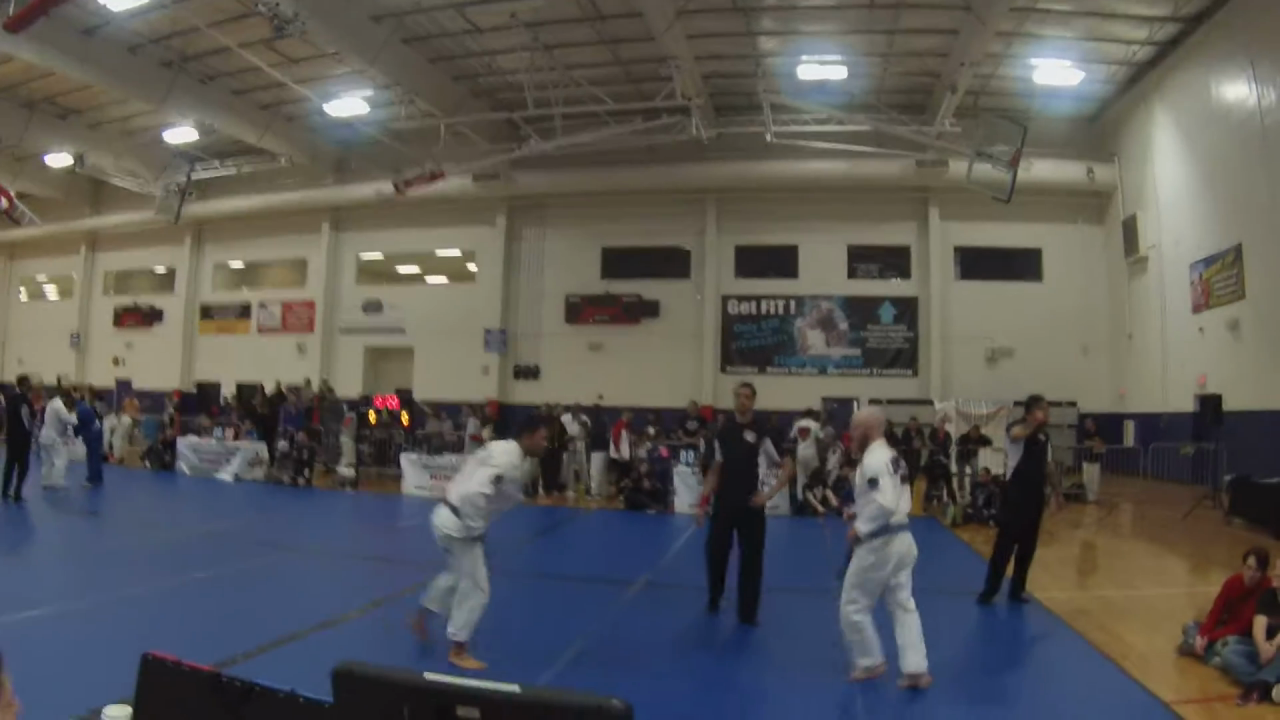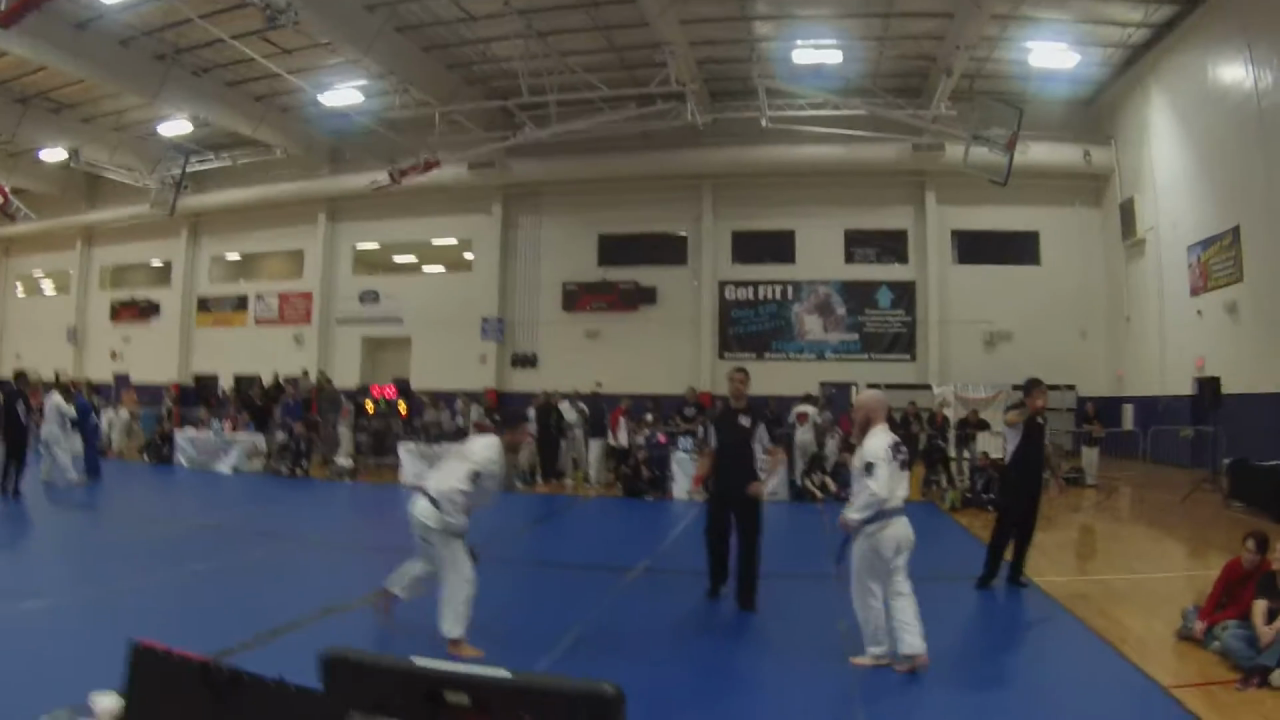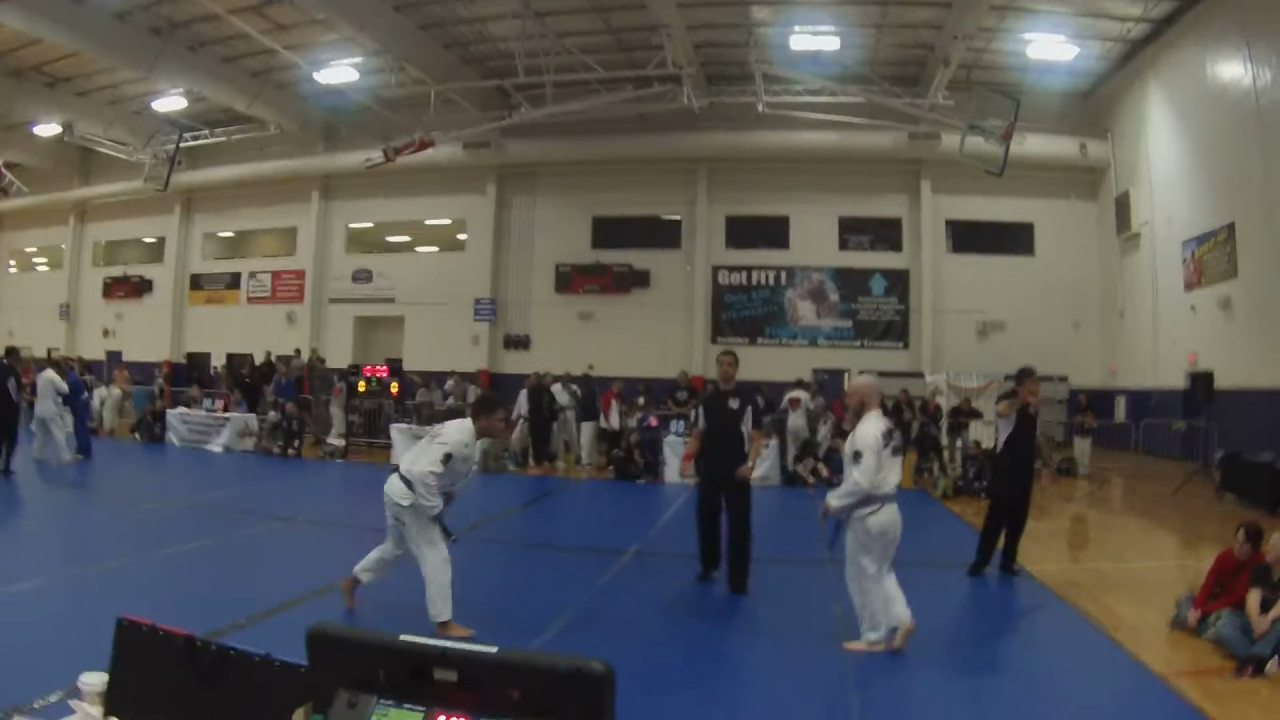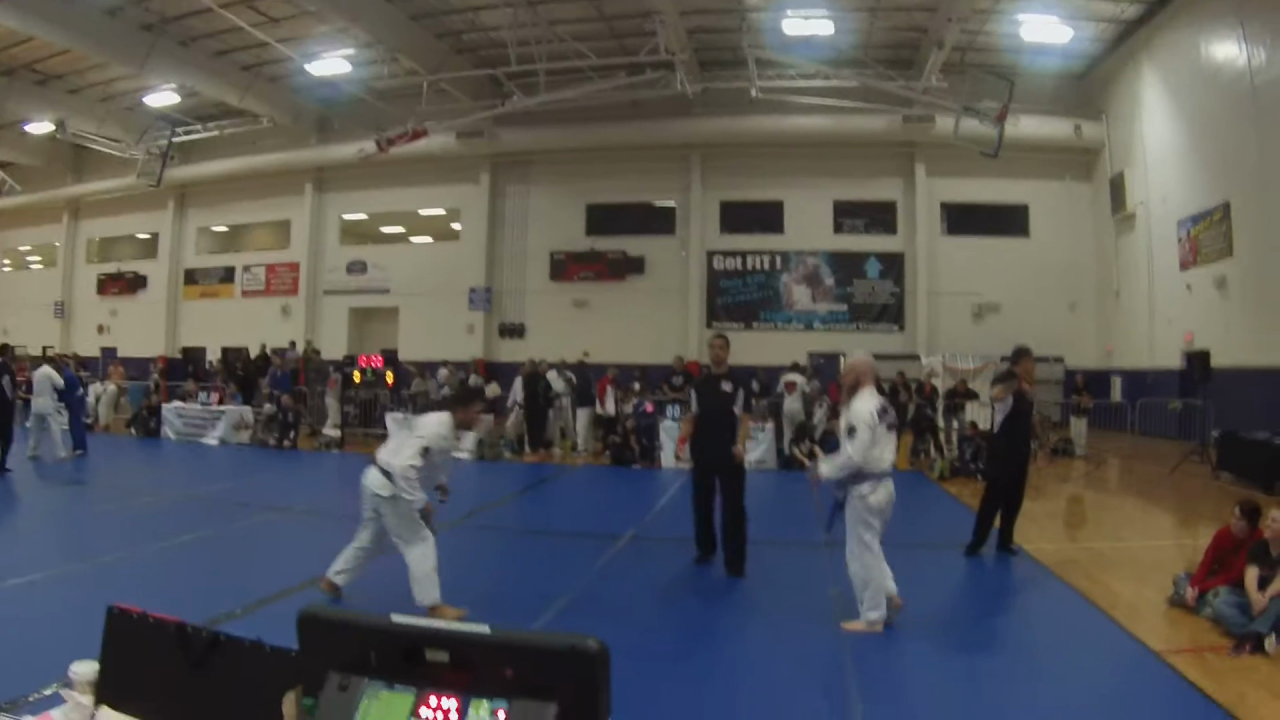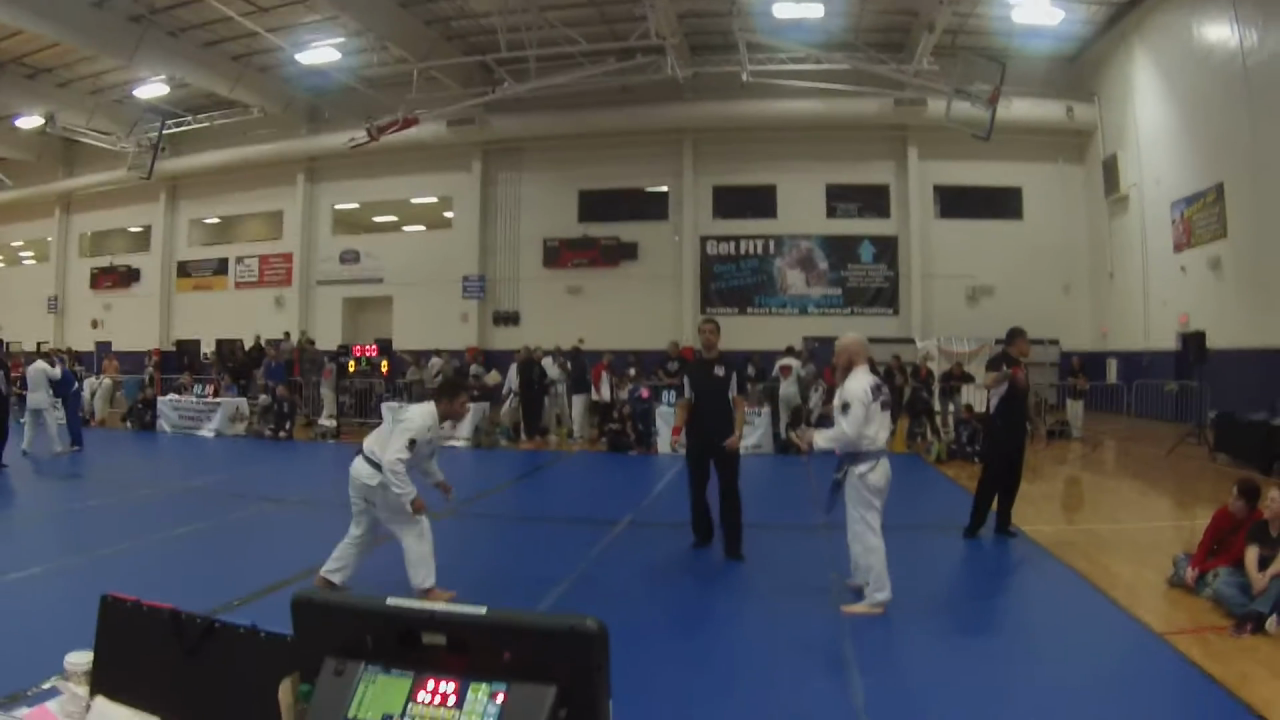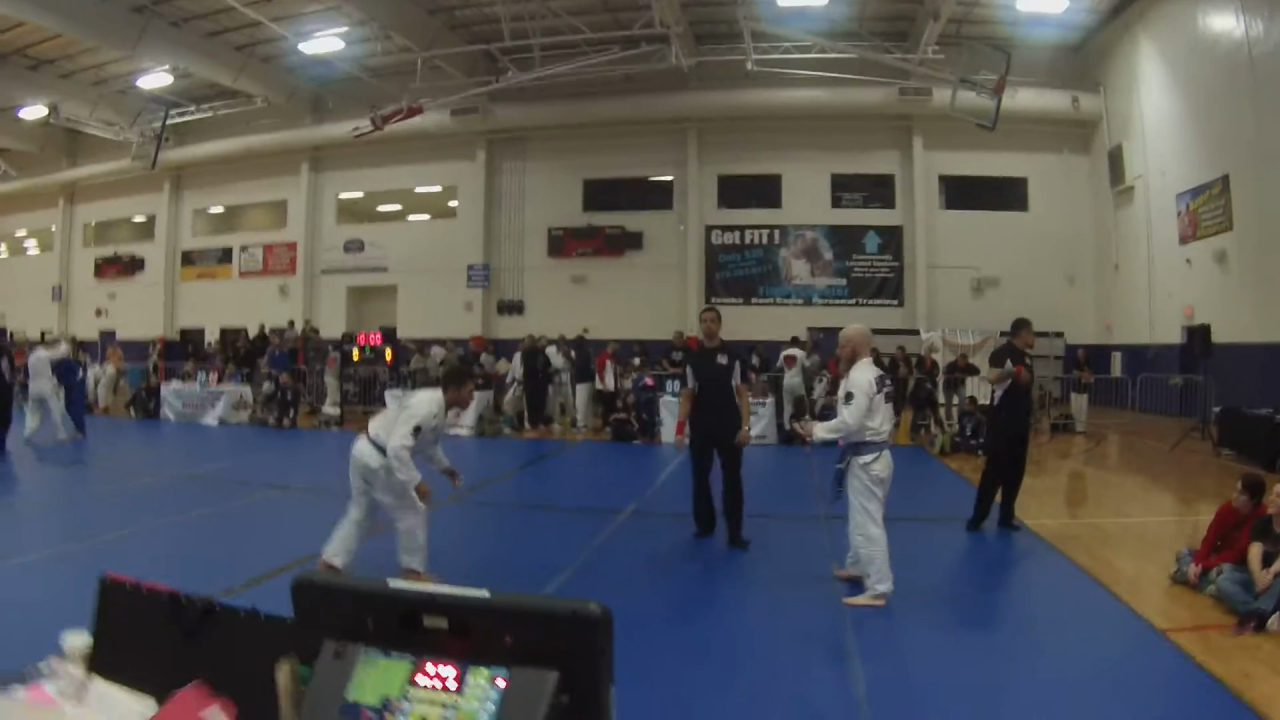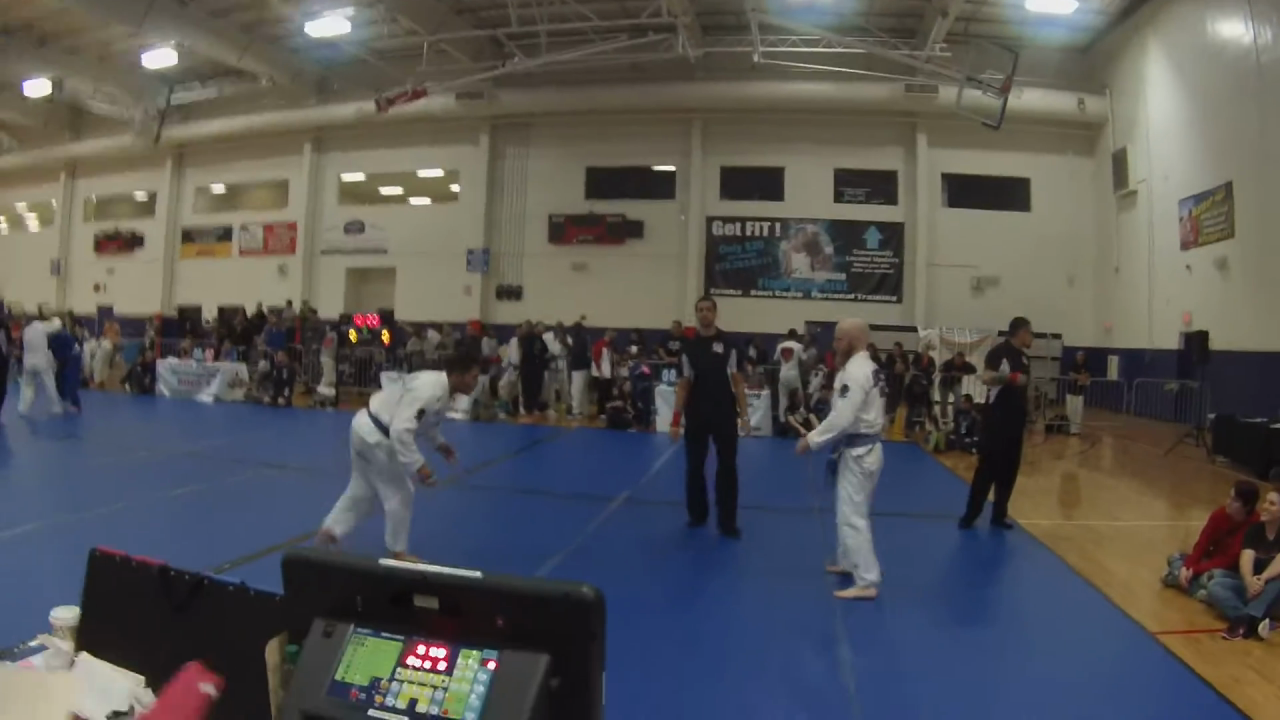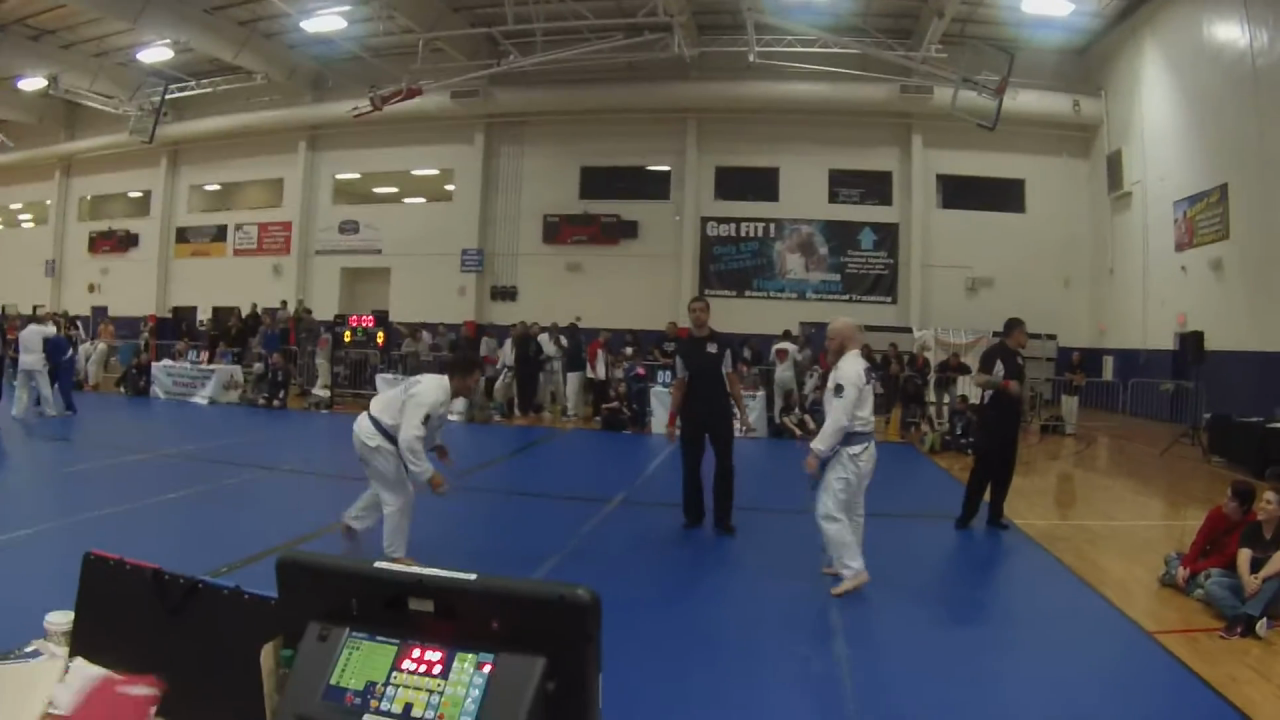
dt=0.1s
person 1, frame 1
left shoulder: (873, 460)
right shoulder: (891, 457)
left elbow: (884, 504)
left wrist: (860, 527)
right wrist: (861, 511)
left hip: (879, 543)
right hip: (903, 540)
left knee: (853, 605)
right knee: (903, 605)
left ankle: (871, 662)
right ankle: (916, 669)
person 1, frame 2
left shoulder: (872, 445)
right shoulder: (894, 442)
left elbow: (877, 492)
left wrist: (851, 514)
right wrist: (857, 496)
left hip: (876, 528)
right hip: (900, 525)
left knee: (866, 593)
right knee: (900, 590)
left ankle: (878, 652)
right ankle: (913, 651)
person 1, frame 3
left shoulder: (865, 432)
right shoulder: (889, 428)
left elbow: (860, 482)
left wrist: (833, 501)
right wrist: (845, 490)
left hip: (867, 513)
right hip: (889, 510)
left knee: (862, 577)
right knee: (882, 572)
left ankle: (873, 637)
right ankle: (900, 620)
person 1, frame 4
left shoulder: (859, 408)
right shoulder: (883, 405)
left elbow: (853, 456)
left wrist: (823, 469)
right wrist: (833, 463)
left hip: (864, 489)
right hip: (883, 484)
left knee: (862, 554)
right knee: (869, 549)
left ankle: (873, 617)
right ankle: (889, 595)
person 1, frame 5
left shoulder: (853, 386)
right shoulder: (877, 384)
left elbow: (847, 431)
left wrist: (816, 438)
left hip: (863, 468)
right hip: (877, 463)
left knee: (864, 533)
right knee: (864, 529)
left ankle: (875, 599)
right ankle: (868, 577)
person 1, frame 6
left shoulder: (857, 378)
right shoulder: (879, 375)
left elbow: (848, 422)
left wrist: (817, 430)
right wrist: (843, 437)
left hip: (865, 461)
right hip: (878, 455)
left knee: (866, 524)
right knee: (861, 519)
left ankle: (877, 591)
right ankle: (856, 566)
person 1, frame 7
left shoulder: (854, 371)
right shoulder: (872, 369)
left elbow: (842, 417)
left wrist: (811, 439)
right wrist: (823, 437)
left hip: (857, 452)
right hip: (868, 448)
left knee: (852, 516)
right knee: (852, 511)
left ankle: (867, 582)
right ankle: (848, 562)
person 1, frame 8
left shoulder: (846, 369)
right shoulder: (862, 367)
left elbow: (839, 418)
left wrist: (816, 450)
right wrist: (825, 439)
left hip: (850, 451)
right hip: (862, 447)
left knee: (829, 513)
right knee: (851, 510)
left ankle: (854, 570)
right ankle: (848, 565)
person 2, frame 1
left shoulder: (762, 432)
right shoulder: (723, 432)
left elbow: (787, 466)
right elbow: (715, 470)
left wrist: (770, 494)
right wrist: (704, 501)
left hip: (750, 504)
right hip: (723, 502)
left knee: (751, 558)
right knee: (715, 552)
left ankle: (747, 611)
right ankle: (715, 596)
person 2, frame 2
left shoulder: (756, 418)
right shoulder: (718, 418)
left elbow: (773, 454)
right elbow: (710, 453)
left wrist: (762, 484)
right wrist: (698, 479)
left hip: (747, 489)
right hip: (719, 488)
left knee: (748, 542)
right knee: (714, 537)
left ankle: (746, 596)
right ankle: (717, 581)
person 2, frame 3
left shoulder: (746, 401)
right shoulder: (708, 401)
left elbow: (754, 439)
right elbow: (698, 435)
left wrist: (750, 465)
right wrist: (688, 458)
left hip: (735, 472)
right hip: (709, 470)
left knee: (739, 525)
right knee: (706, 521)
left ankle: (738, 580)
right ankle: (709, 565)
person 2, frame 4
left shoulder: (737, 383)
right shoulder: (699, 384)
left elbow: (743, 420)
right elbow: (691, 418)
left wrist: (740, 445)
right wrist: (683, 441)
left hip: (729, 454)
right hip: (702, 453)
left knee: (733, 507)
right knee: (702, 504)
left ankle: (734, 562)
right ankle: (706, 549)
person 2, frame 5
left shoulder: (729, 367)
right shoulder: (691, 369)
left elbow: (739, 404)
right elbow: (684, 405)
left wrist: (737, 434)
right wrist: (677, 431)
left hip: (724, 438)
right hip: (697, 438)
left knee: (729, 490)
right knee: (697, 489)
left ankle: (733, 545)
right ankle: (702, 534)
person 2, frame 6
left shoulder: (732, 355)
right shoulder: (693, 358)
left elbow: (742, 393)
right elbow: (688, 396)
left wrist: (745, 426)
right wrist: (680, 429)
left hip: (729, 425)
right hip: (701, 426)
left knee: (732, 478)
right knee: (700, 477)
left ankle: (735, 532)
right ankle: (704, 525)
person 2, frame 7
left shoulder: (728, 344)
right shoulder: (689, 347)
left elbow: (738, 382)
right elbow: (684, 385)
left wrist: (744, 414)
right wrist: (676, 420)
left hip: (725, 413)
right hip: (696, 414)
left knee: (727, 466)
right knee: (695, 466)
left ankle: (727, 521)
right ankle: (697, 514)
person 2, frame 8
left shoulder: (722, 344)
right shoulder: (684, 348)
left elbow: (732, 380)
right elbow: (679, 386)
left wrist: (743, 412)
right wrist: (672, 420)
left hip: (720, 412)
right hip: (692, 413)
left knee: (724, 464)
right knee: (691, 466)
left ankle: (723, 519)
right ankle: (693, 515)
person 3, frame 1
left shoulder: (506, 453)
right shoulder: (506, 462)
right elbow: (472, 495)
right wrist: (476, 530)
left hip: (449, 519)
right hip: (457, 525)
left knee: (459, 574)
right knee: (475, 588)
left ankle: (424, 615)
right ankle: (457, 649)
person 3, frame 2
left shoulder: (490, 447)
right shoulder: (484, 455)
right elbow: (451, 491)
right wrist: (457, 524)
left hip: (426, 508)
right hip: (435, 515)
left knee: (428, 561)
right knee: (460, 576)
left ankle: (389, 594)
right ankle: (455, 641)
person 3, frame 3
left shoulder: (464, 432)
right shoulder: (457, 438)
right elbow: (424, 473)
left wrist: (447, 491)
right wrist: (435, 509)
left hip: (400, 489)
right hip: (408, 495)
left knee: (395, 545)
right knee: (435, 557)
left ankle: (353, 581)
right ankle: (444, 622)
person 3, frame 4
left shoulder: (443, 425)
right shoulder: (435, 431)
right elbow: (404, 468)
left wrist: (440, 482)
right wrist: (420, 503)
left hip: (376, 480)
right hip: (387, 486)
left knee: (367, 539)
right knee: (420, 544)
left ankle: (333, 581)
right ankle: (434, 606)
person 3, frame 5
left shoulder: (428, 416)
right shoulder: (419, 423)
left elbow: (424, 455)
right elbow: (393, 462)
left wrist: (438, 479)
right wrist: (411, 497)
left hip: (363, 470)
right hip: (376, 477)
left knee: (361, 531)
right knee: (415, 528)
left ankle: (328, 577)
right ankle: (426, 589)
person 3, frame 6
left shoulder: (436, 403)
right shoulder: (425, 409)
left elbow: (427, 441)
right elbow: (398, 448)
left wrist: (444, 466)
right wrist: (416, 483)
left hip: (365, 451)
right hip: (376, 458)
left knee: (359, 514)
right knee: (412, 512)
left ankle: (330, 561)
right ankle: (414, 571)
person 3, frame 7
left shoulder: (440, 385)
right shoulder: (429, 391)
left elbow: (426, 420)
right elbow: (401, 431)
left wrist: (440, 443)
right wrist: (419, 465)
left hip: (366, 428)
right hip: (375, 435)
left knee: (362, 488)
right knee: (399, 493)
left ankle: (331, 531)
right ankle: (397, 552)
person 3, frame 8
left shoulder: (439, 386)
right shoulder: (431, 396)
right elbow: (409, 439)
left wrist: (436, 444)
right wrist: (429, 475)
left hip: (372, 430)
right hip: (374, 437)
left knee: (386, 489)
right knee: (399, 496)
left ankle: (352, 522)
right ankle: (395, 556)
person 4, frame 1
left shoulder: (1043, 435)
right shoulder: (1017, 426)
right elbow: (1014, 434)
left wrist: (1055, 490)
right wrist: (1035, 421)
left hip: (1036, 496)
right hip: (1016, 495)
left knee: (1028, 545)
right knee: (1006, 543)
left ankle: (1017, 589)
right ankle: (990, 590)
person 4, frame 2
left shoulder: (1040, 417)
right shoulder: (1017, 411)
right elbow: (1009, 420)
left wrist: (1054, 472)
right wrist: (1032, 407)
left hip: (1033, 479)
right hip: (1014, 479)
left knee: (1026, 528)
right knee: (1004, 527)
left ankle: (1015, 573)
right ankle: (988, 574)
person 4, frame 3
left shoulder: (1032, 407)
right shoulder: (1008, 400)
right elbow: (1001, 411)
left wrist: (1046, 461)
right wrist: (1024, 400)
left hip: (1025, 468)
right hip: (1006, 467)
left knee: (1018, 517)
right knee: (997, 515)
left ankle: (1008, 561)
right ankle: (981, 561)
person 4, frame 4
left shoulder: (1027, 385)
right shoulder: (1004, 380)
right elbow: (995, 395)
right wrist: (1020, 385)
left hip: (1021, 447)
right hip: (1002, 447)
left knee: (1015, 496)
right knee: (994, 494)
left ankle: (1005, 540)
right ankle: (976, 542)
person 4, frame 5
left shoulder: (1021, 366)
right shoulder: (998, 361)
right elbow: (988, 382)
left wrist: (1032, 421)
right wrist: (1012, 373)
left hip: (1017, 429)
right hip: (999, 429)
left knee: (1012, 478)
right knee: (991, 477)
left ankle: (1003, 523)
right ankle: (975, 524)
person 4, frame 6
left shoulder: (1025, 357)
right shoulder: (1002, 353)
right elbow: (992, 376)
left wrist: (1035, 416)
right wrist: (1017, 371)
left hip: (1021, 421)
right hip: (1002, 421)
left knee: (1015, 471)
right knee: (994, 469)
left ankle: (1006, 516)
right ankle: (978, 517)
person 4, frame 7
left shoulder: (1023, 357)
right shoulder: (999, 352)
right elbow: (986, 378)
left wrist: (1028, 417)
right wrist: (1012, 377)
left hip: (1015, 421)
right hip: (997, 420)
left knee: (1009, 470)
right knee: (988, 468)
left ankle: (999, 515)
right ankle: (971, 515)
person 4, frame 8
left shoulder: (1018, 358)
right shoulder: (994, 353)
right elbow: (979, 380)
left wrist: (1023, 416)
right wrist: (1005, 384)
left hip: (1011, 421)
right hip: (992, 420)
left knee: (1005, 470)
right knee: (983, 468)
left ankle: (995, 515)
right ankle: (966, 515)
